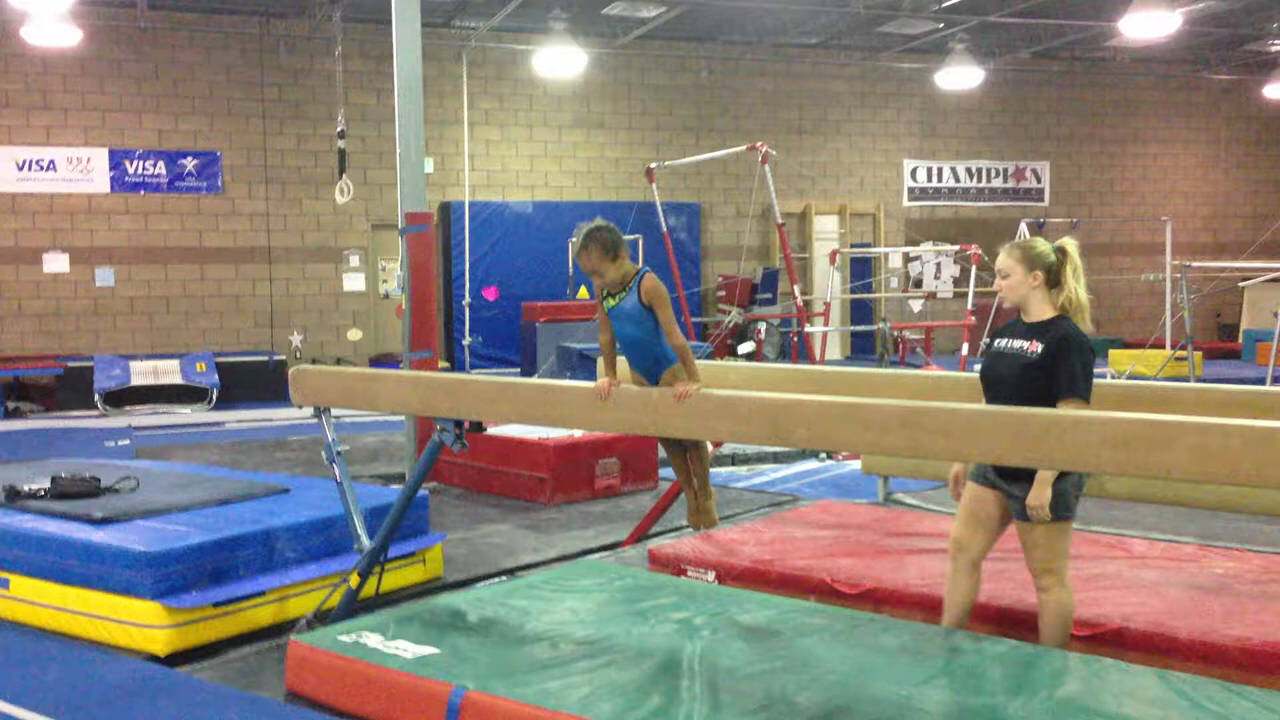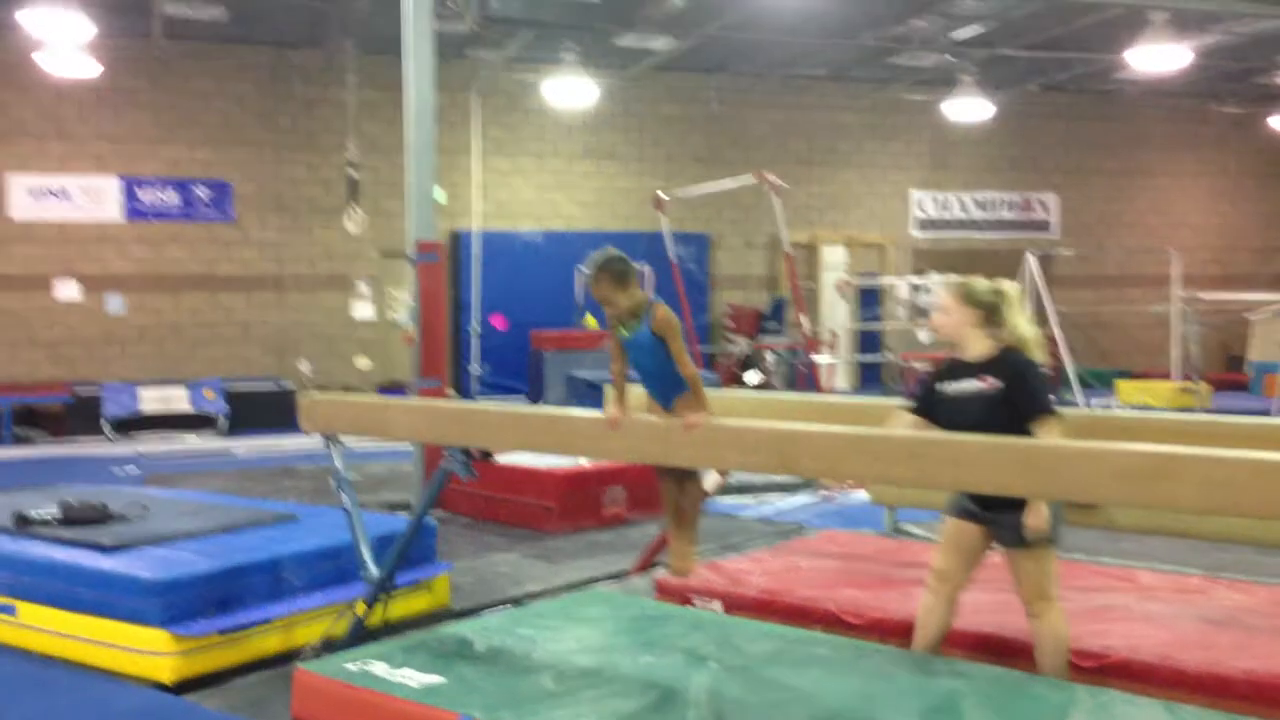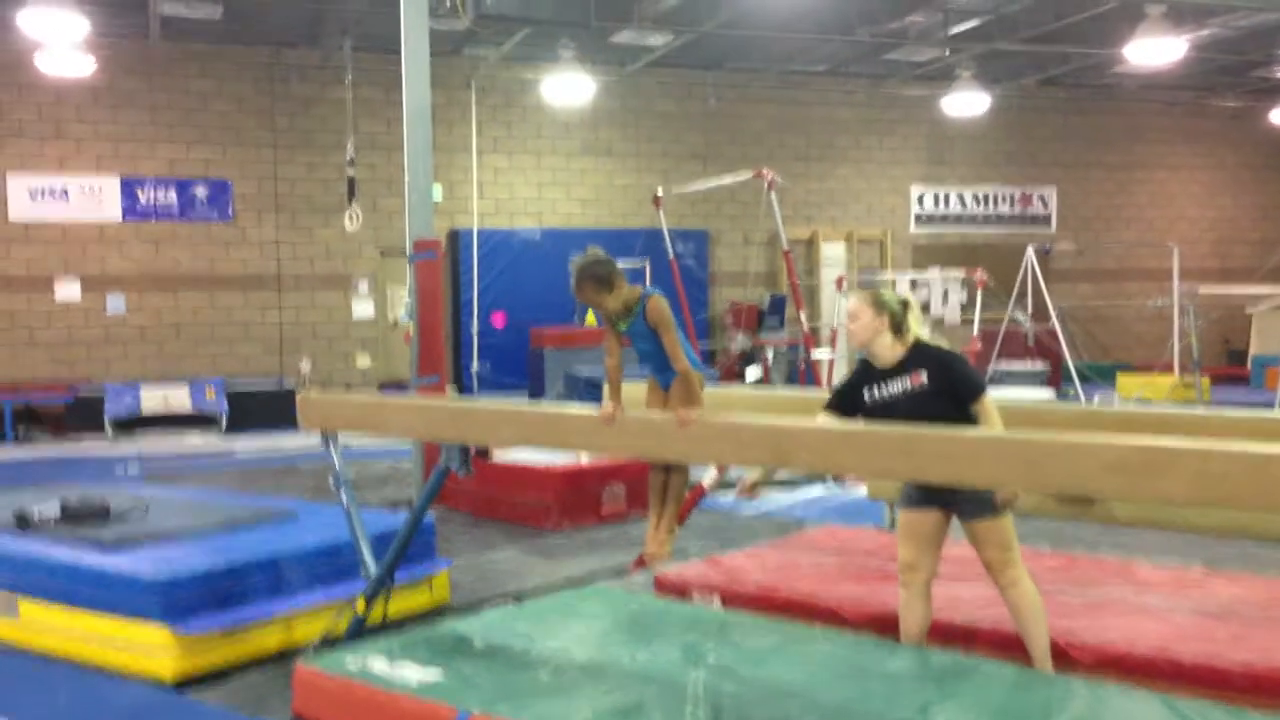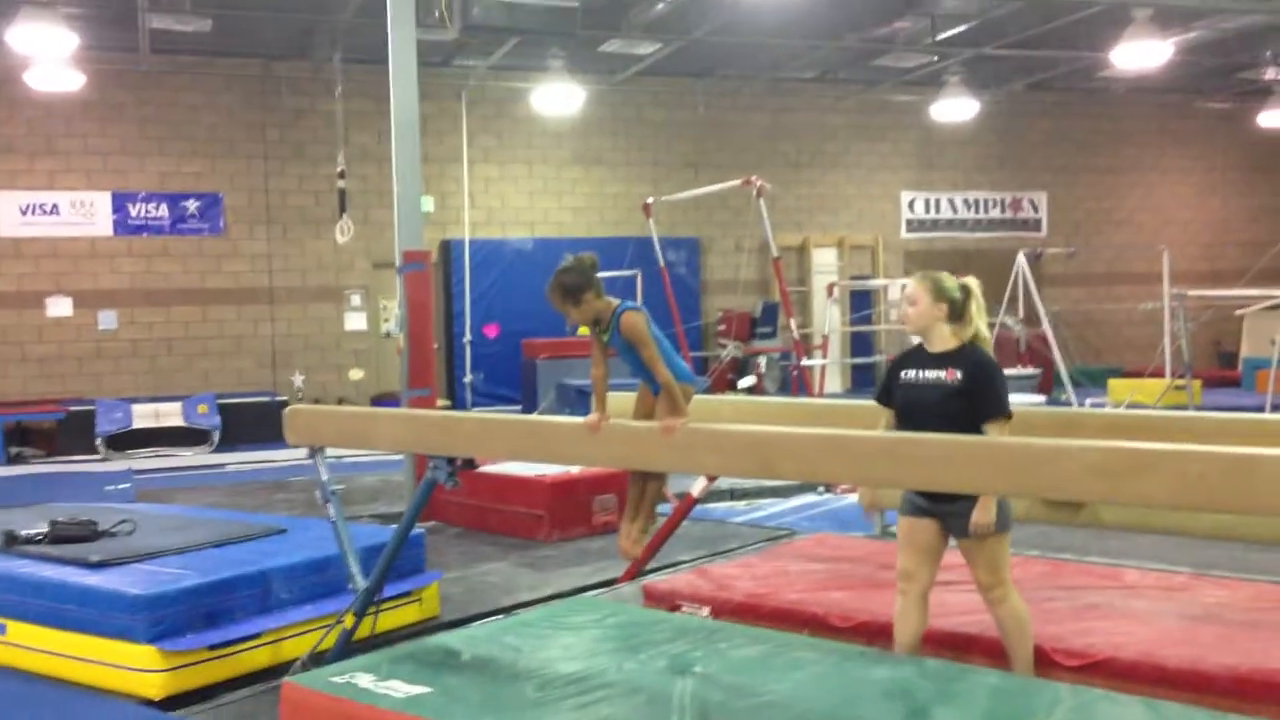
dt=0.5s
person 1, frame 1
left shoulder: (1068, 340)
right shoulder: (1004, 333)
left wrist: (1044, 483)
right wrist: (964, 459)
left hip: (1041, 477)
right hip: (993, 468)
left knee: (1047, 576)
right knee: (962, 551)
person 1, frame 2
left shoulder: (1018, 367)
right shoulder: (945, 376)
left elbow: (1046, 436)
right elbow: (903, 428)
left wrist: (1039, 503)
left hip: (1021, 503)
right hip: (971, 499)
left knee: (1039, 601)
right knee: (940, 581)
person 1, frame 3
left shoulder: (936, 361)
right shoulder: (860, 380)
left elbow: (984, 411)
right wrist: (764, 472)
right hip: (920, 485)
left knee: (1006, 570)
right knee: (911, 574)
left ankle: (1045, 672)
person 1, frame 4
left shoulder: (978, 365)
right shoulder: (904, 364)
left elbow: (996, 437)
right elbow: (891, 428)
left wrist: (988, 500)
left hip: (970, 496)
right hip: (920, 495)
left knee: (995, 589)
right knee: (909, 582)
left ankle: (1026, 682)
person 2, frame 1
left shoulder: (648, 284)
right shoulder: (601, 288)
left elbow: (674, 335)
right elbow: (606, 334)
left wrist: (694, 380)
right wrist: (609, 375)
left hip: (668, 368)
right hip: (639, 372)
left knee: (689, 435)
right knee: (665, 437)
left ankle: (705, 494)
right ankle: (690, 495)
person 2, frame 2
left shoulder: (659, 315)
right shoulder: (614, 318)
left elbow: (686, 365)
right elbow: (618, 364)
left wrist: (702, 410)
right wrist: (619, 405)
left hip: (682, 394)
right hip: (655, 396)
left knee: (687, 466)
right knee: (665, 467)
left ankle: (688, 540)
right ankle: (674, 538)
person 2, frame 3
left shoulder: (653, 304)
right shoulder: (609, 313)
left elbow: (678, 358)
right elbow: (613, 358)
left wrist: (694, 404)
right wrist: (613, 401)
left hip: (684, 374)
right hip: (658, 376)
left ankle: (668, 525)
right ankle: (654, 522)
person 2, frame 4
left shoulder: (628, 318)
right shoulder: (596, 320)
left elbow: (660, 368)
right elbow: (599, 367)
left wrist: (678, 414)
right wrist: (600, 411)
left hip: (675, 380)
right hip: (650, 382)
left ankle: (641, 526)
right ankle: (629, 520)
